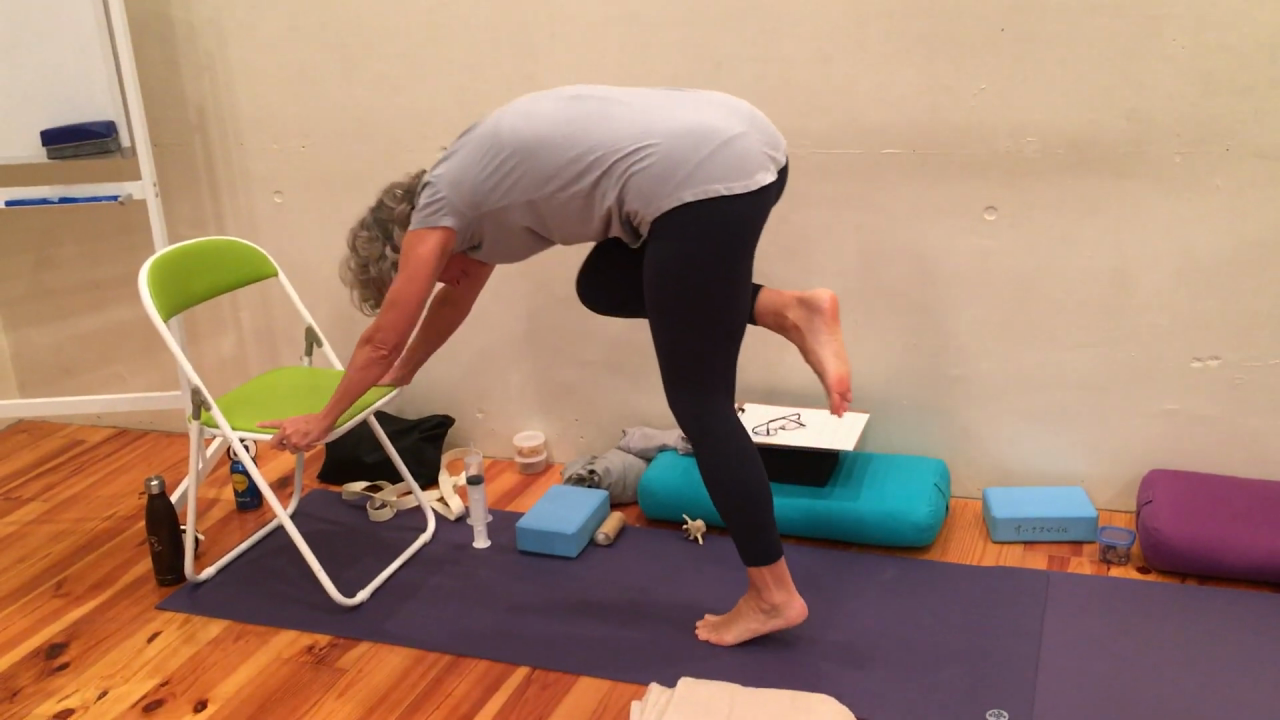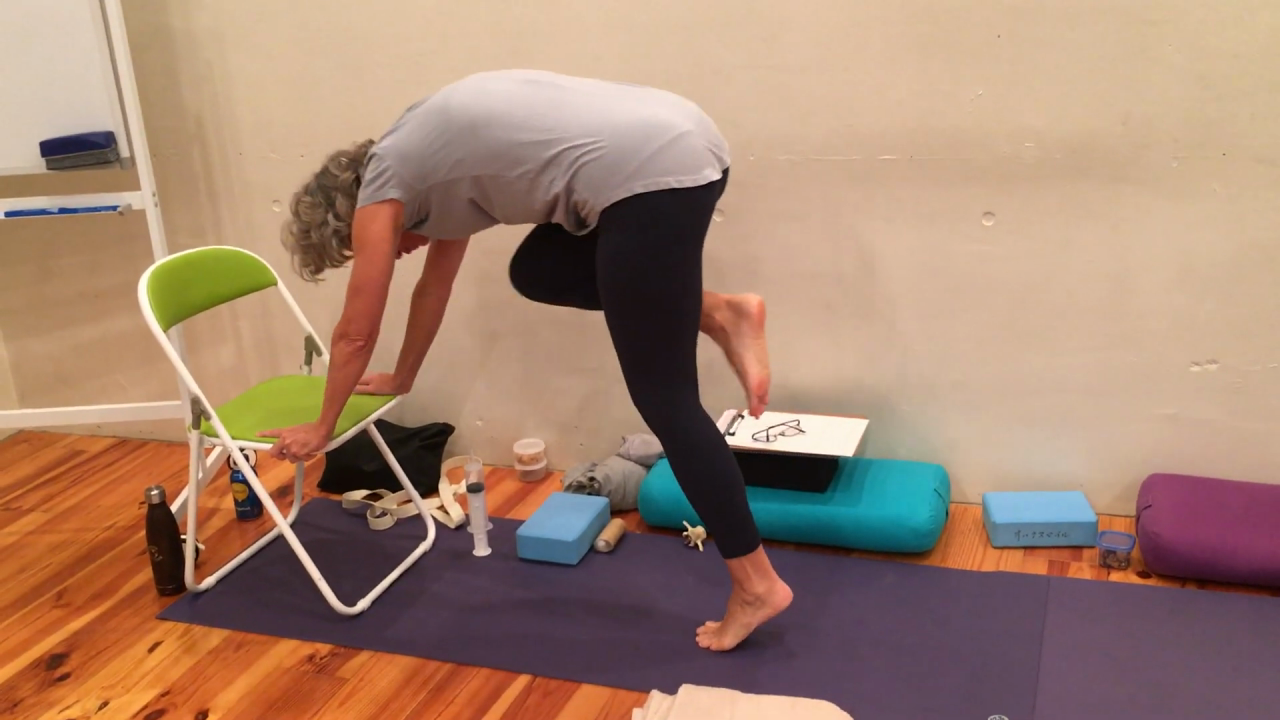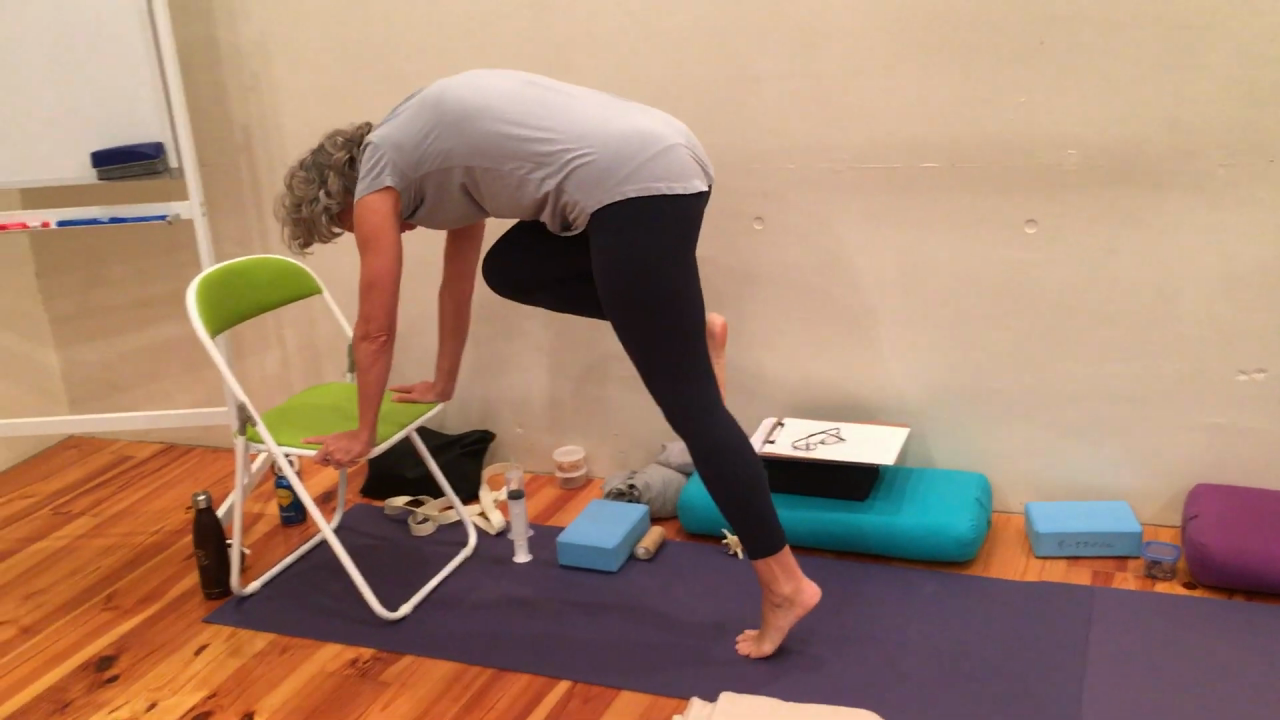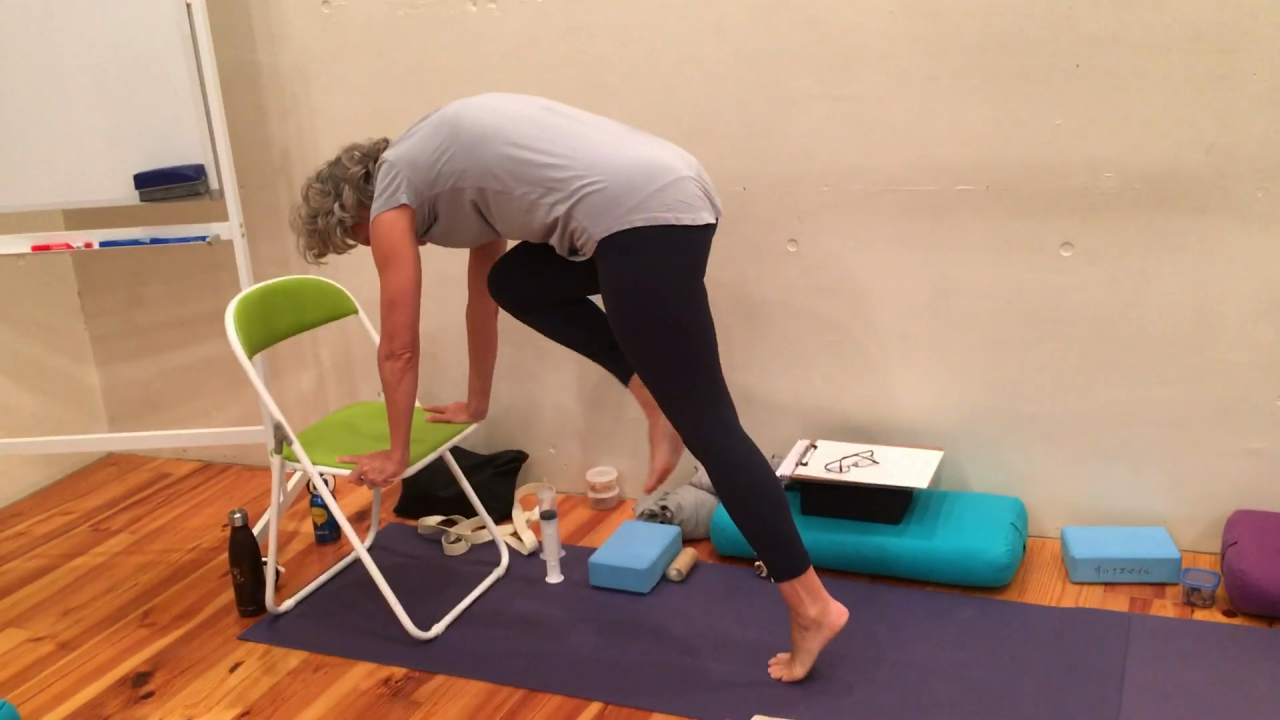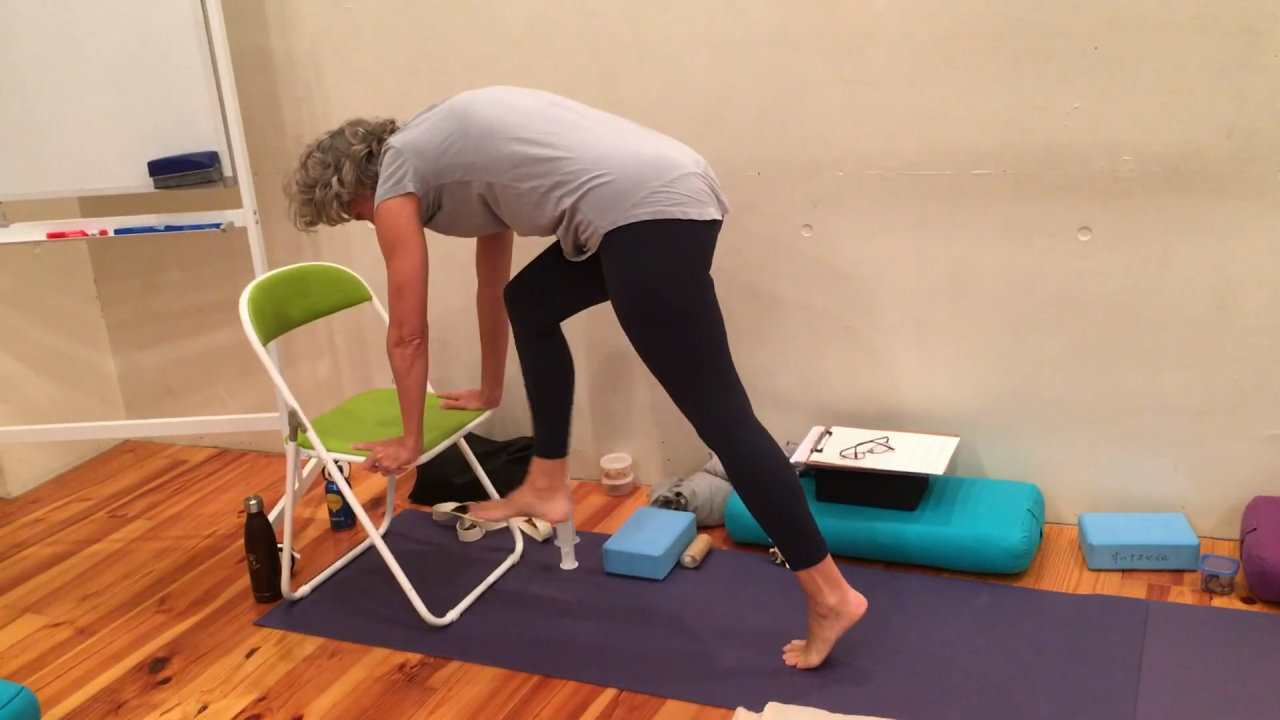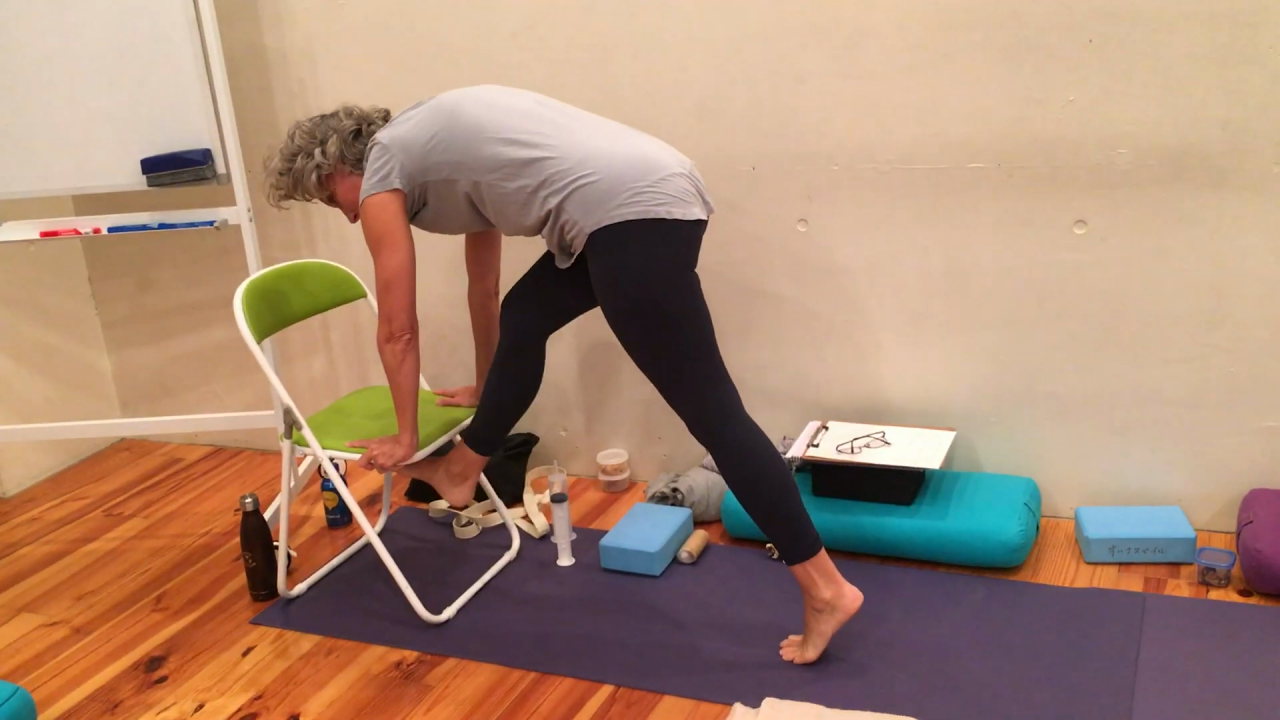
dt=0.5s
person 1, frame 1
left shoulder: (436, 209)
right shoulder: (472, 188)
left elbow: (383, 340)
right elbow: (457, 298)
left wrist: (323, 421)
right wrist: (402, 373)
left hip: (702, 177)
right hip: (740, 143)
left knee: (698, 404)
right knee: (603, 287)
left ankle: (773, 596)
right ankle: (787, 310)
person 1, frame 2
left shoulder: (381, 188)
right shoulder: (426, 166)
left elbow: (355, 333)
right elbow: (435, 285)
left wrist: (321, 428)
right wrist: (401, 378)
left hip: (649, 172)
right hip: (681, 140)
left knee: (662, 397)
right knee: (536, 274)
left ankle: (756, 586)
right ankle: (717, 313)
person 1, frame 3
left shoulder: (376, 179)
right shoulder: (425, 150)
left elbow: (375, 330)
right elbow: (457, 279)
left wrist: (362, 435)
right wrist: (442, 383)
left hip: (634, 185)
right hip: (662, 157)
left knee: (687, 401)
right knee: (509, 270)
left ankle: (785, 586)
right ankle: (687, 327)
person 1, frame 4
left shoulder: (391, 197)
right shoulder: (440, 164)
left elbow: (398, 348)
right elbow: (482, 299)
left wrist: (395, 454)
right wrist: (476, 404)
left hip: (640, 215)
right hip: (672, 186)
left knee: (704, 425)
right knee: (512, 283)
left ankle: (813, 607)
right ankle: (659, 393)
person 1, frame 5
left shoulder: (396, 181)
right shoulder: (445, 150)
left elbow: (407, 335)
right elbow: (491, 286)
left wrist: (409, 441)
right wrist: (489, 391)
left hip: (646, 211)
right hip: (672, 186)
left knee: (719, 417)
right knee: (527, 303)
left ankle: (831, 596)
right ankle: (547, 485)
person 1, frame 6
left shoulder: (382, 175)
right shoulder: (431, 146)
left elbow: (398, 330)
right elbow: (484, 288)
left wrist: (405, 437)
right wrist: (482, 386)
left hip: (630, 213)
right hip: (659, 187)
left knee: (711, 413)
right knee: (524, 316)
left ankle: (826, 590)
right ankle: (463, 469)
